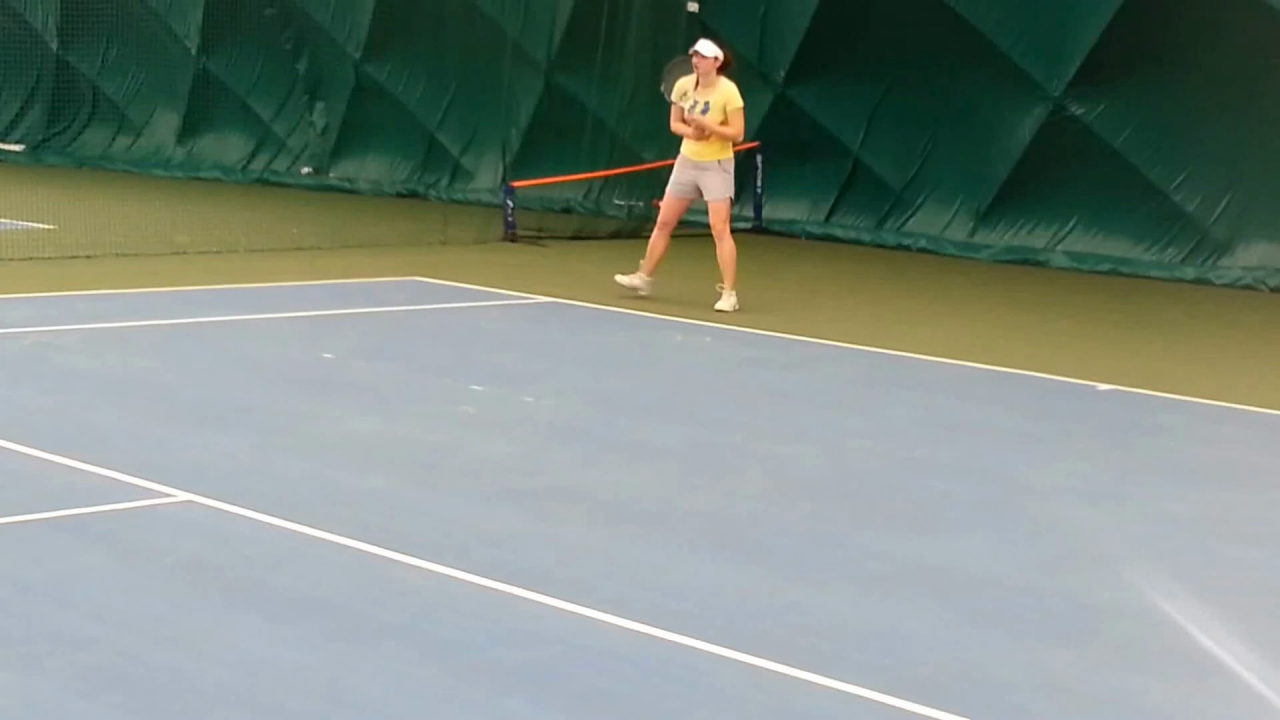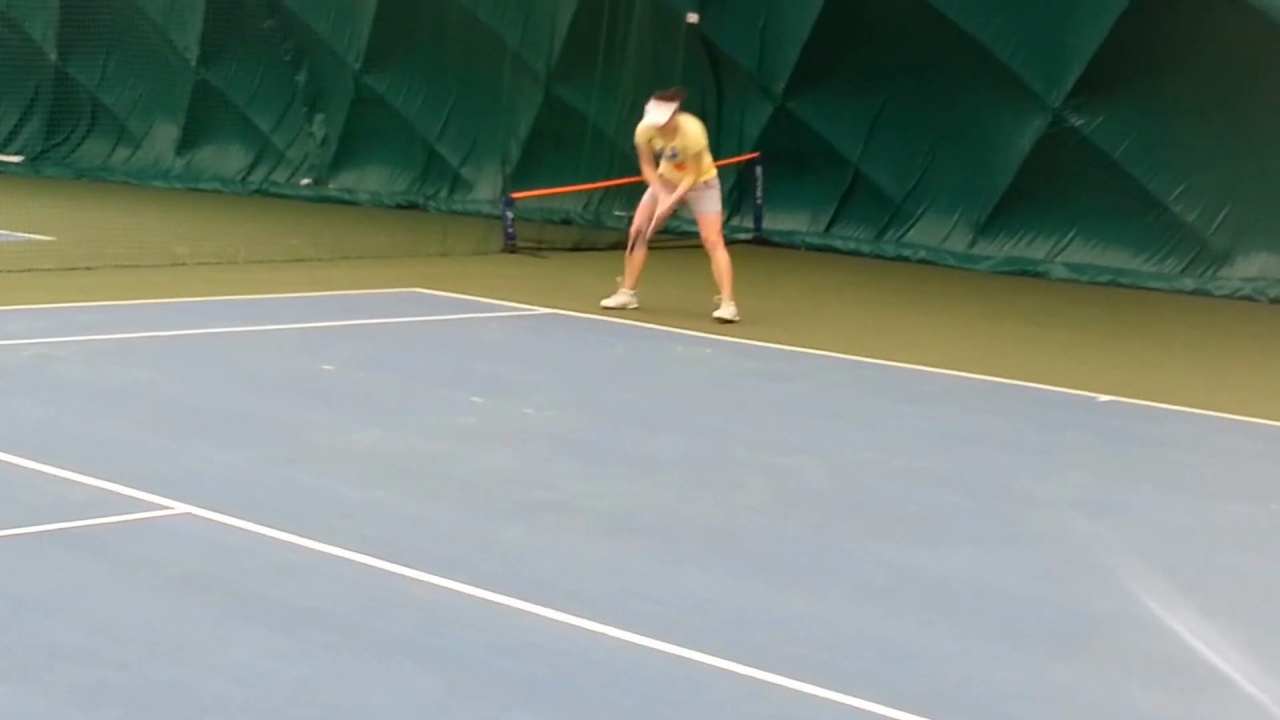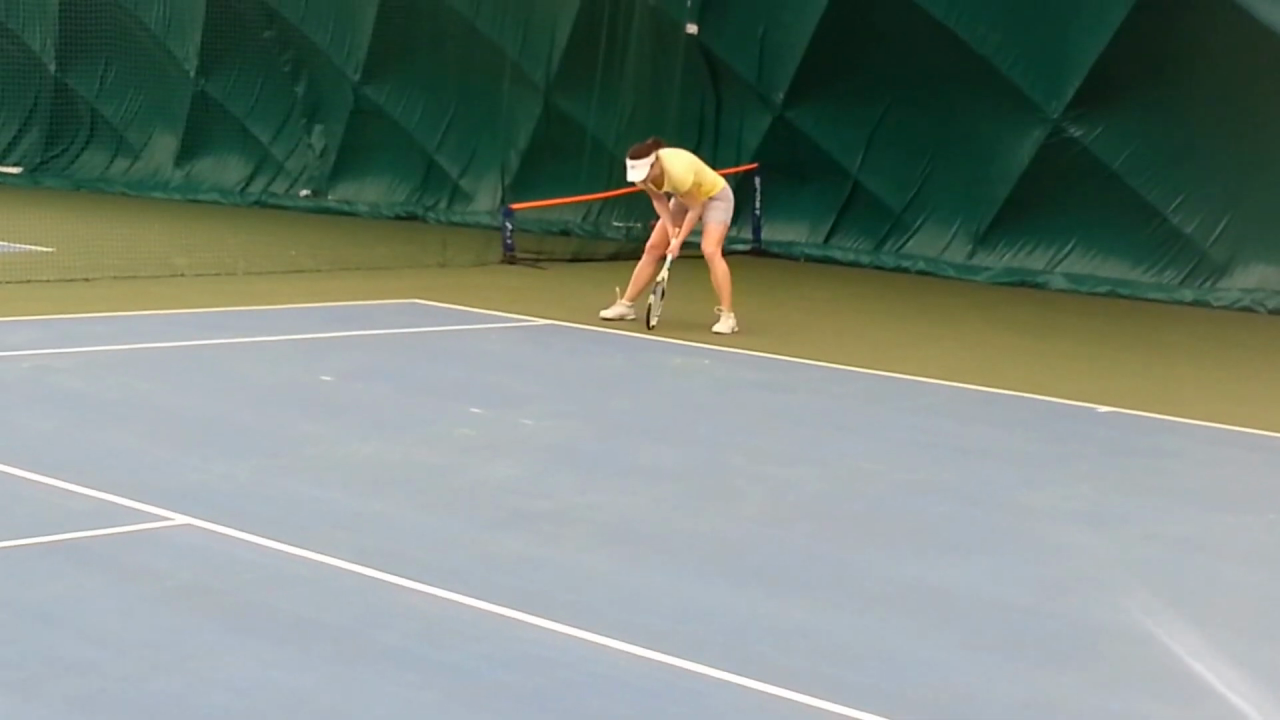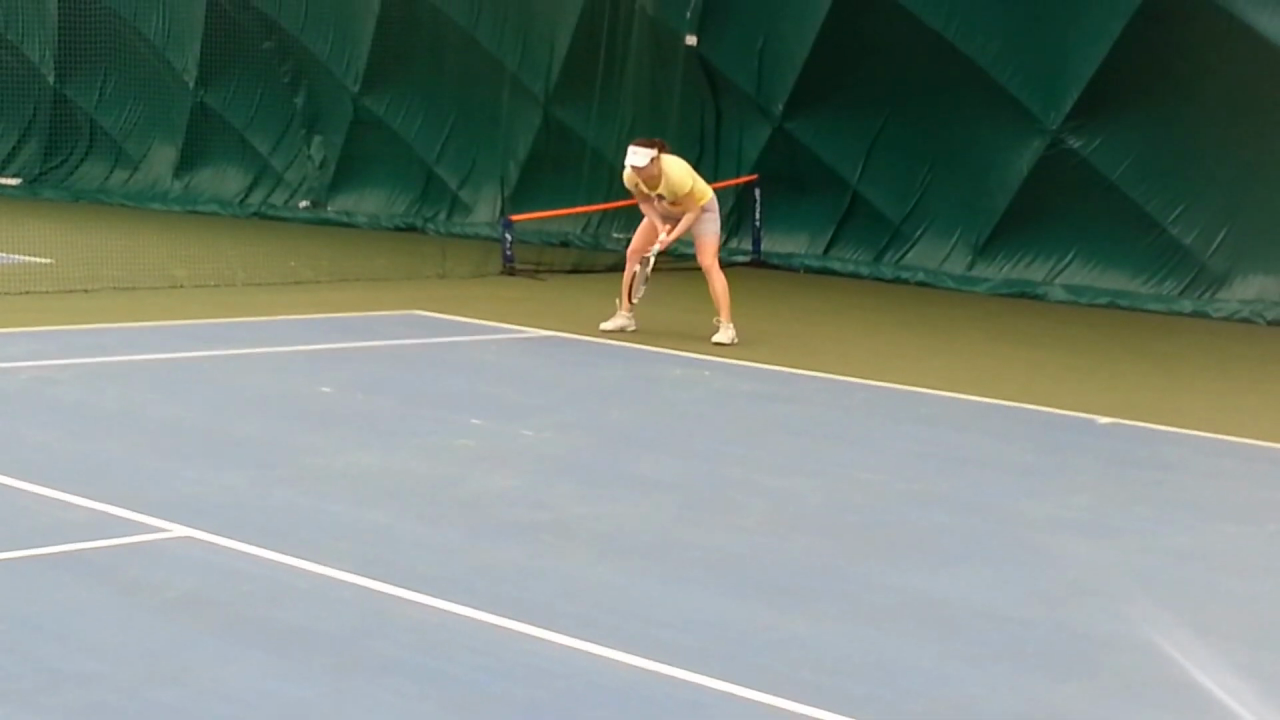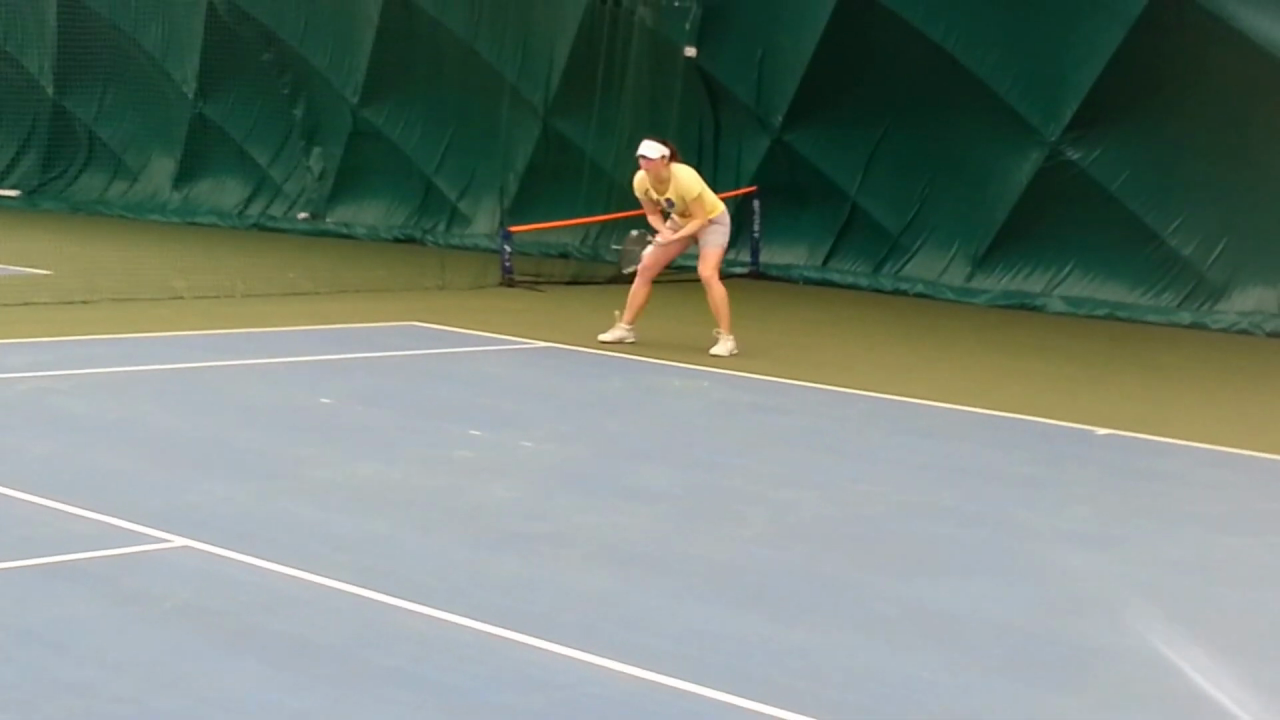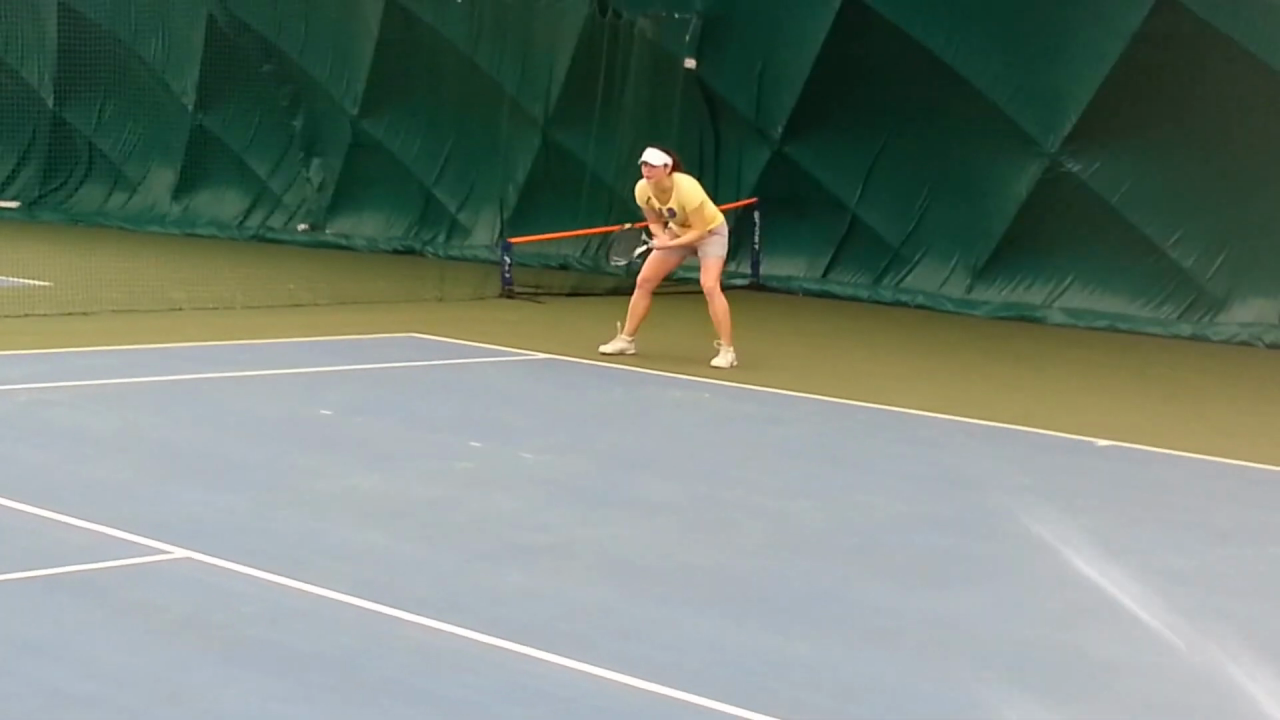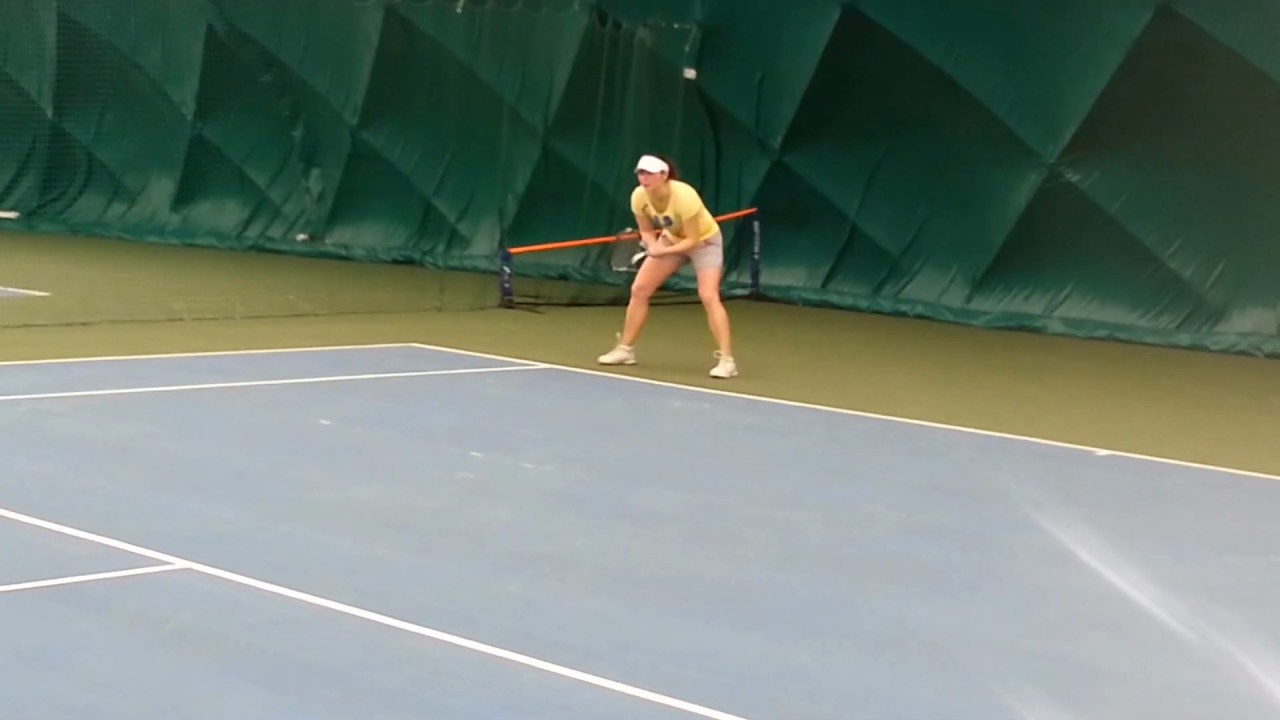
dt=0.4s
person 1, frame 1
left shoulder: (728, 91)
right shoulder: (683, 85)
left elbow: (738, 134)
left wrist: (707, 124)
right wrist: (691, 131)
left hip: (716, 166)
right hip: (687, 162)
left knee: (720, 228)
right knee: (664, 222)
left ankle: (729, 293)
right ankle: (644, 278)
person 1, frame 2
left shoulder: (691, 132)
right shoulder: (644, 129)
left elbow: (692, 176)
right elbow: (647, 166)
left wrist: (670, 202)
right wrist: (660, 194)
left hip: (702, 182)
right hip: (665, 182)
left knee: (713, 240)
right knee: (637, 231)
left ankle: (727, 304)
right ankle: (627, 293)
person 1, frame 3
left shoulder: (677, 170)
right shoulder: (639, 171)
left elbow: (696, 207)
right elbow: (659, 200)
left wrist: (679, 241)
right wrist: (670, 226)
left hip: (715, 196)
right hip: (684, 198)
left knee: (710, 251)
right knee: (653, 248)
left ankle: (727, 316)
right ankle: (626, 304)
person 1, frame 4
left shoulder: (675, 173)
right shoulder: (630, 175)
left elbow: (693, 211)
right elbow: (645, 202)
left wrist: (671, 238)
right wrist: (659, 225)
left hip: (701, 206)
right hip: (666, 208)
left knee: (708, 263)
right knee: (634, 253)
left ankle: (726, 327)
right ankle: (625, 316)
person 1, frame 5
left shoulder: (685, 178)
right shoulder: (641, 181)
left elbow: (700, 219)
right elbow: (653, 214)
left wrist: (674, 238)
right wrist: (664, 231)
left hip: (711, 219)
right hip: (680, 220)
left knee: (708, 274)
right knee: (645, 269)
left ankle: (726, 338)
right ankle: (625, 328)
person 1, frame 6
left shoulder: (687, 188)
right shoulder: (642, 189)
left elbow: (699, 231)
right elbow: (655, 223)
left wrist: (669, 244)
right wrist: (662, 238)
left hip: (710, 231)
right hip: (677, 231)
left knee: (710, 286)
right knee: (644, 281)
left ankle: (727, 350)
right ankle: (626, 339)
person 1, frame 7
left shoulder: (684, 196)
right shoulder: (638, 197)
left elbow: (692, 240)
right elbow: (646, 231)
left wrist: (664, 251)
right wrist: (653, 245)
left hip: (705, 240)
right hip: (671, 239)
left knee: (709, 296)
right knee: (639, 289)
left ankle: (726, 360)
right ankle: (625, 349)
